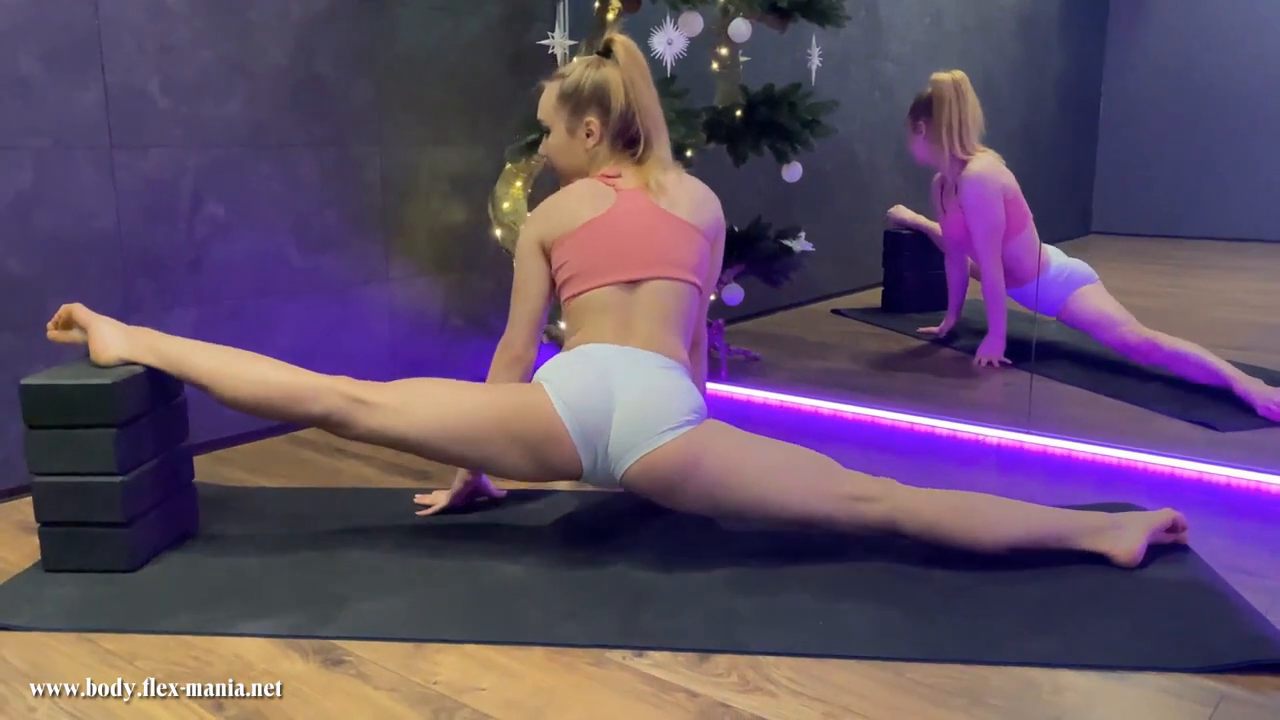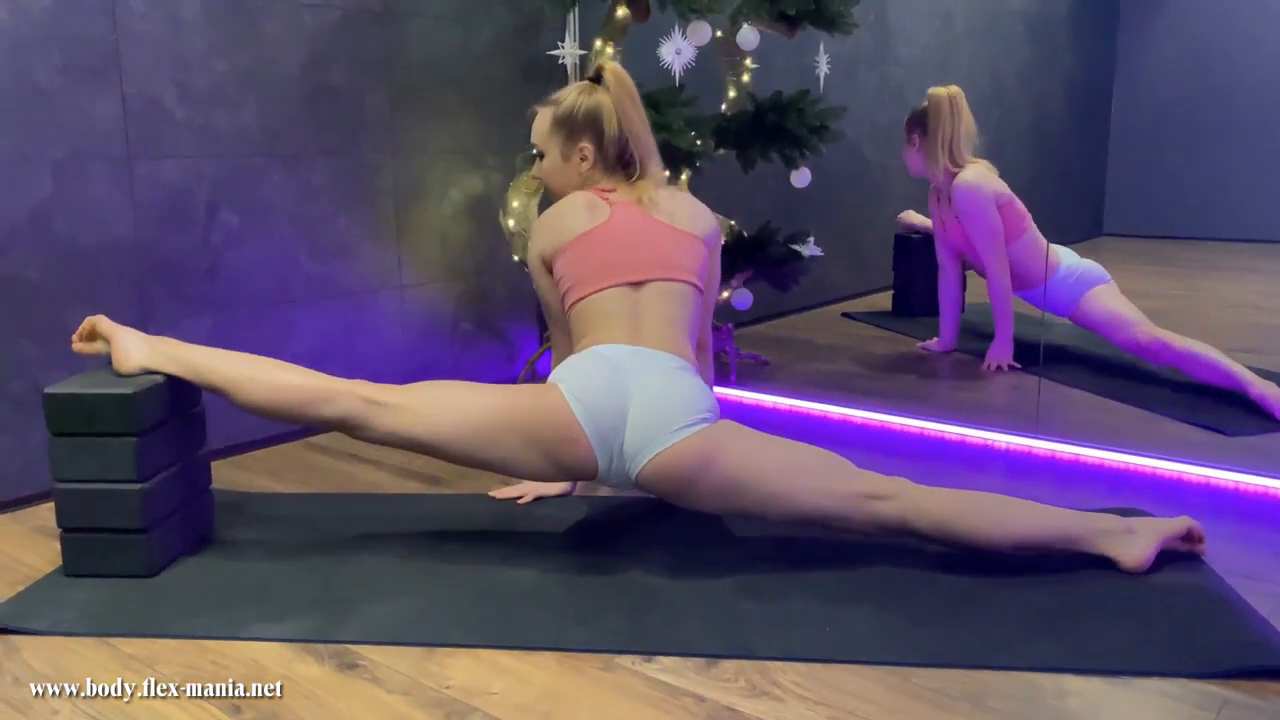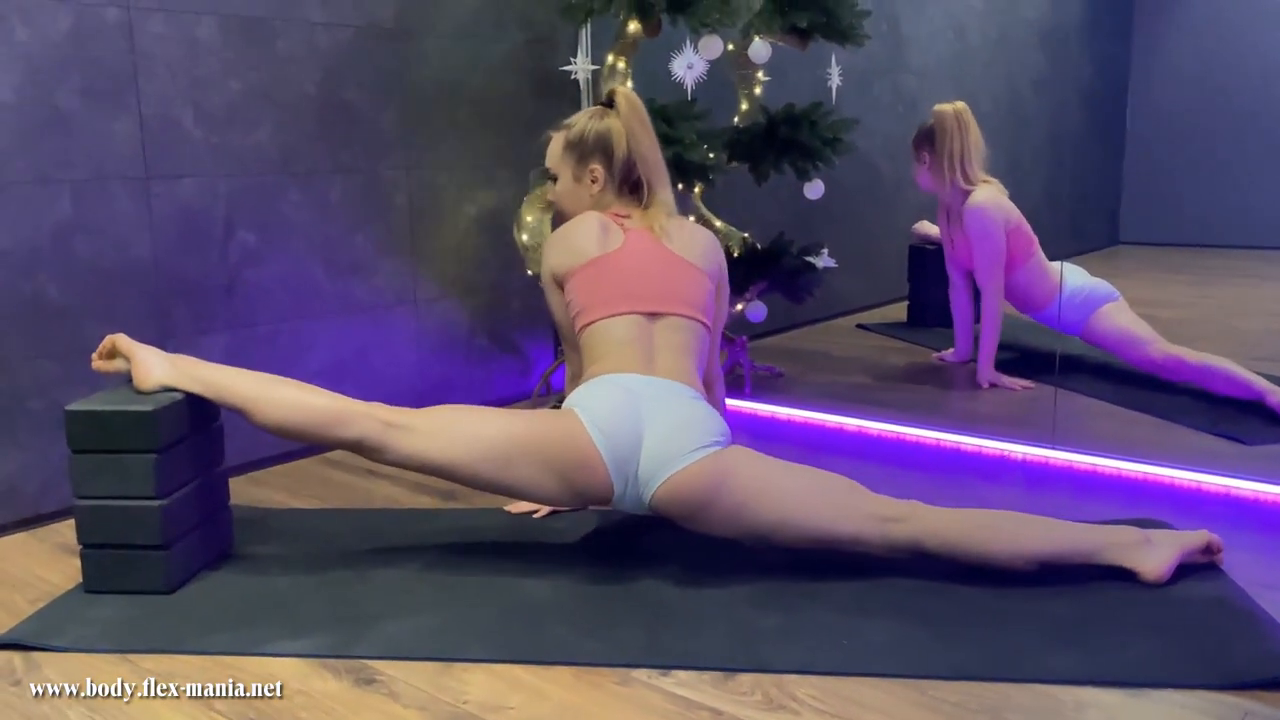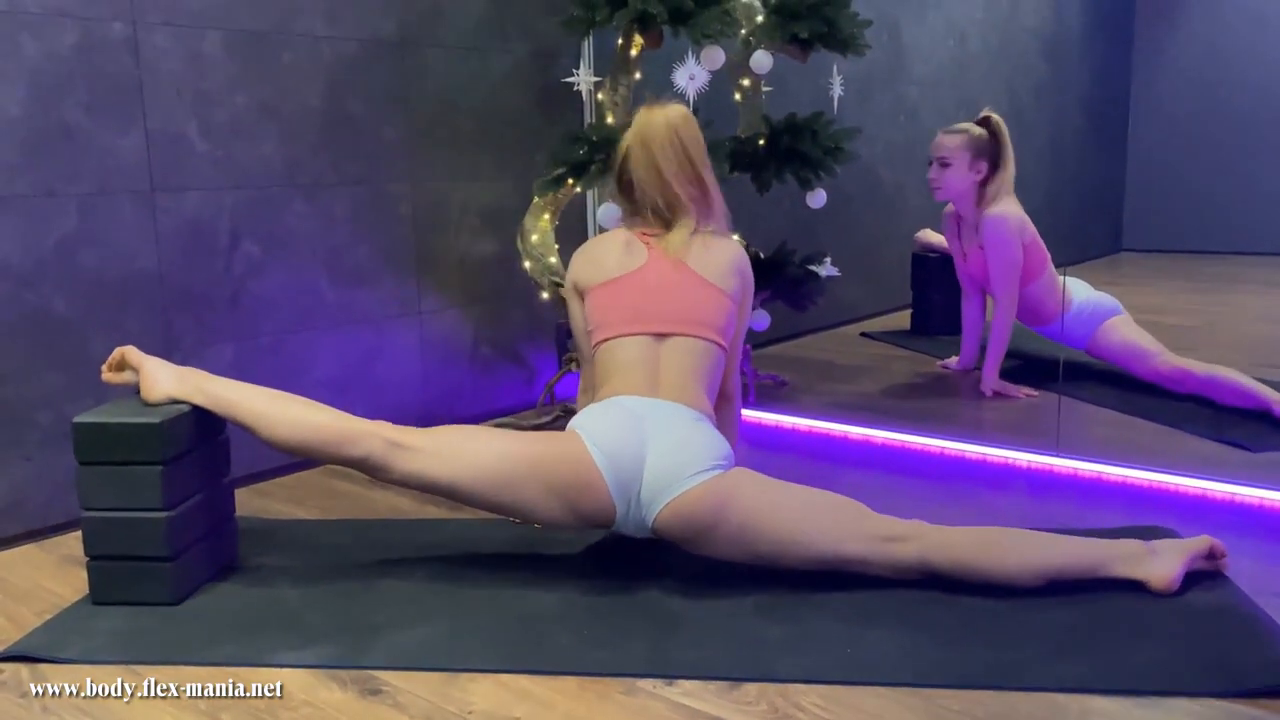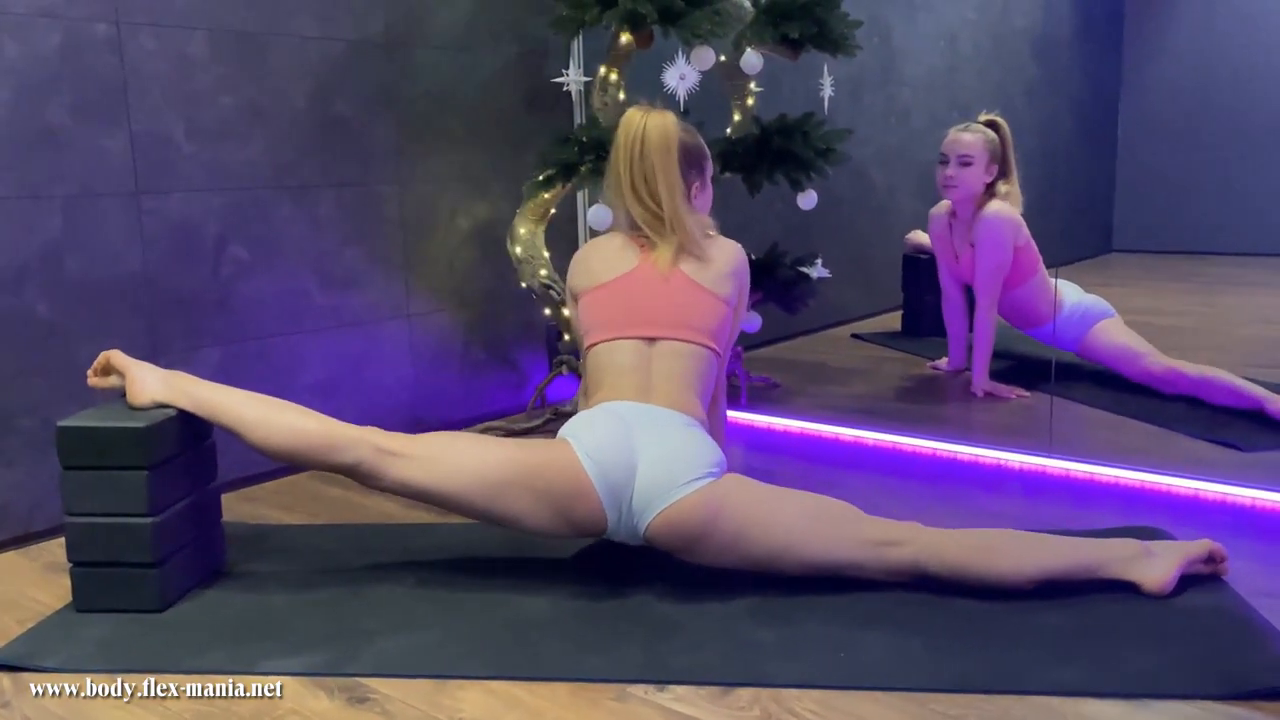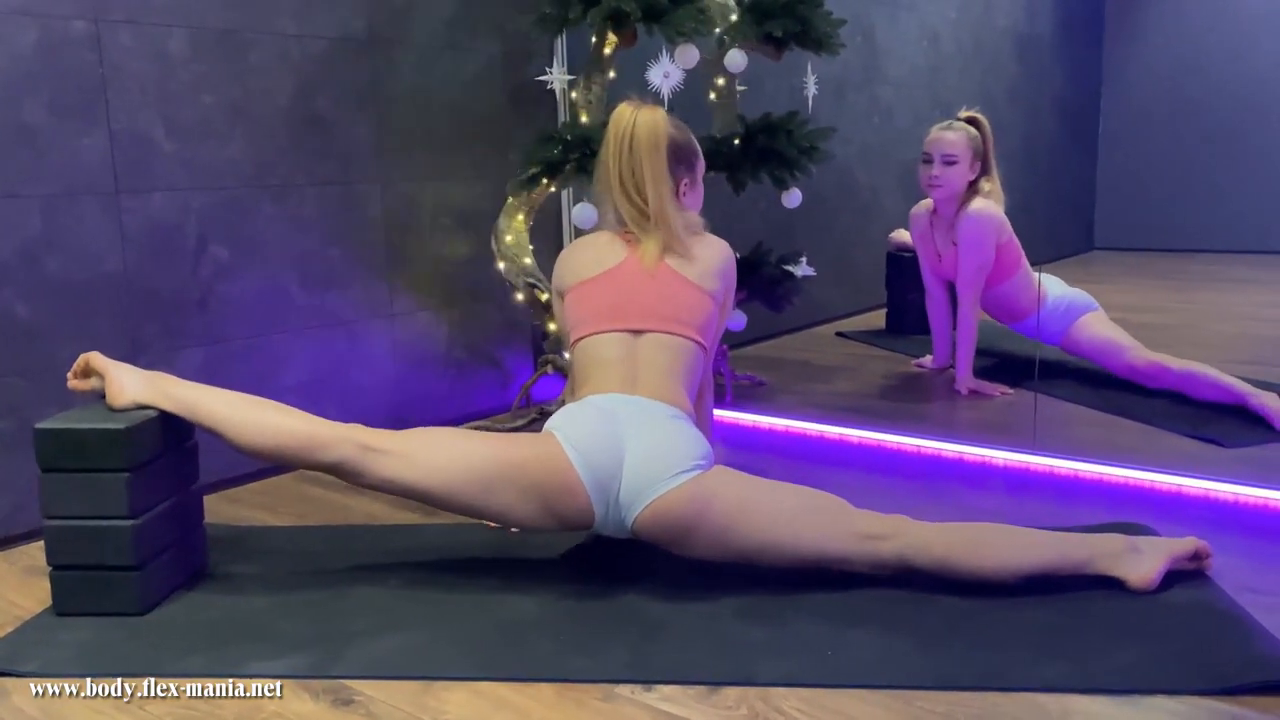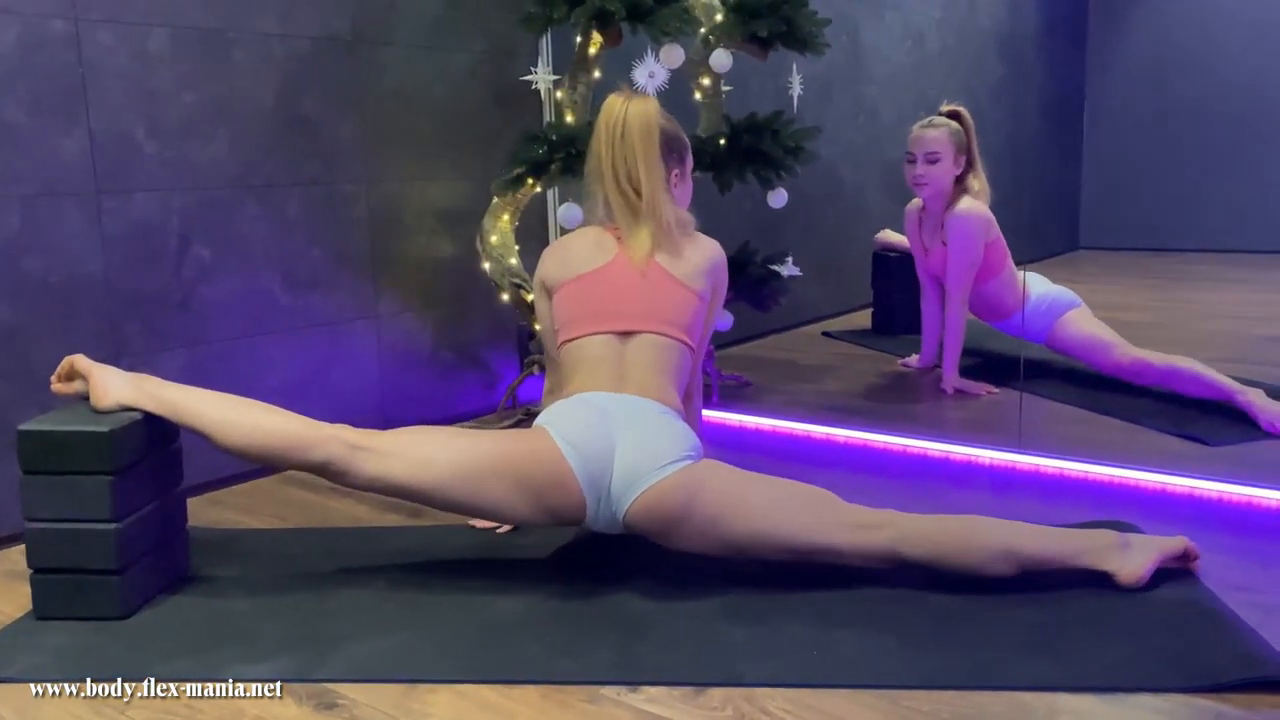
dt=0.5s
person 1, frame 1
left shoulder: (551, 213)
right shoulder: (701, 199)
left elbow: (514, 353)
left wrist: (470, 473)
right wrist: (685, 462)
left hip: (570, 404)
right hip: (660, 417)
left knee: (342, 402)
right knee: (873, 502)
person 1, frame 2
left shoulder: (553, 225)
right shoulder: (697, 215)
left wrist: (562, 466)
right wrist: (690, 454)
left hip: (583, 403)
right hip: (675, 415)
left knee: (357, 402)
right knee: (887, 501)
left ankle: (150, 350)
person 1, frame 3
left shoulder: (566, 244)
right shoulder: (704, 243)
left wrist: (575, 479)
right wrist: (704, 466)
left hip: (600, 428)
right hip: (686, 440)
left knee: (375, 425)
right knee: (900, 524)
left ankle: (170, 367)
person 1, frame 4
left shoulder: (588, 256)
right shoulder: (731, 256)
left hip: (599, 452)
right hip: (687, 470)
left knee: (379, 446)
right knee: (904, 546)
person 1, frame 5
left shoulder: (587, 259)
right shoulder: (728, 258)
left hip: (588, 458)
right hip: (680, 477)
left knee: (365, 451)
right knee: (899, 548)
person 1, frame 6
left shoulder: (574, 255)
right shoulder: (715, 255)
left hip: (575, 453)
right hip: (668, 469)
left knee: (351, 448)
right knee: (889, 542)
person 1, frame 7
left shoulder: (559, 253)
right shoulder: (707, 254)
left hip: (566, 450)
right hip: (658, 465)
left knee: (340, 449)
right knee: (877, 534)
person 2, frame 1
left shoulder: (980, 177)
right shoulder: (943, 183)
left elbow: (990, 264)
right elbow: (956, 253)
left wrist: (996, 337)
right wrist: (951, 317)
left hip: (1059, 282)
right hip: (1027, 280)
left knee: (1136, 341)
left ankle: (1246, 385)
right ankle: (915, 221)
person 2, frame 2
left shoulder: (969, 187)
right shoulder: (940, 190)
left elbow: (997, 268)
right elbow: (949, 265)
left wrist: (1003, 341)
right wrist: (946, 337)
left hip: (1069, 281)
right hip: (1041, 278)
left knee: (1149, 342)
person 2, frame 3
left shoulder: (980, 208)
right shoulder: (949, 207)
left elbow: (992, 293)
right elbow: (958, 281)
left wrist: (986, 367)
right wrist: (963, 349)
left hip: (1076, 301)
right hip: (1052, 288)
left knee: (1163, 359)
person 2, frame 4
left shoulder: (1000, 219)
right shoulder: (952, 217)
left elbow: (1005, 305)
right elbow: (971, 293)
left wrist: (990, 376)
right wrist: (967, 358)
left hip: (1082, 316)
right hip: (1049, 313)
left knee: (1170, 371)
person 2, frame 5
left shoulder: (996, 219)
right shoulder: (940, 218)
left elbow: (986, 304)
right elbow: (952, 293)
left wrist: (980, 377)
right wrist: (956, 359)
left hip: (1073, 316)
right hip: (1036, 314)
left knee: (1162, 372)
person 2, frame 6
left shoulder: (980, 216)
right shoulder: (920, 216)
left elbow: (968, 301)
right elbow: (935, 290)
left wrist: (965, 376)
right wrist: (941, 356)
left hip: (1056, 310)
right hip: (1020, 309)
left knee: (1146, 366)
person 2, frame 7
left shoulder: (966, 215)
right shoulder: (913, 213)
left elbow: (956, 300)
right elbow: (930, 289)
left wrist: (950, 373)
right wrist: (928, 355)
left hip: (1040, 308)
right hip: (1005, 309)
left knee: (1130, 363)
left ankle: (1247, 397)
right ankle: (900, 243)
